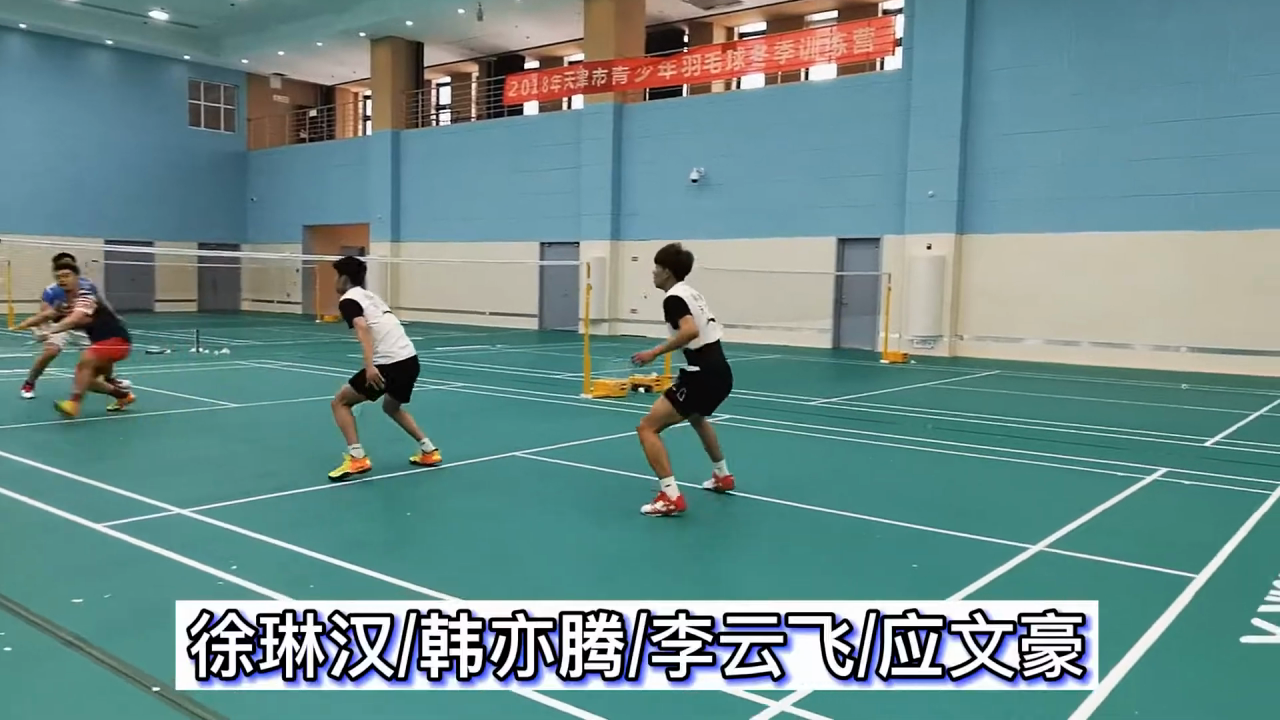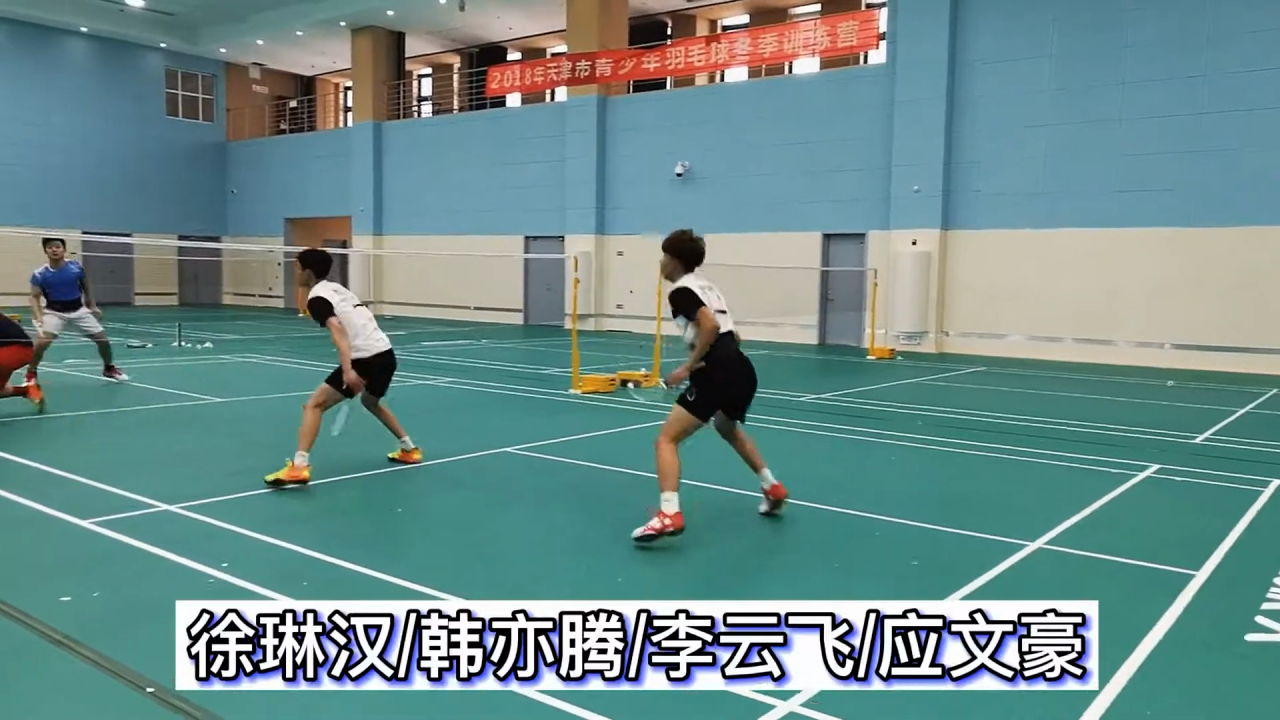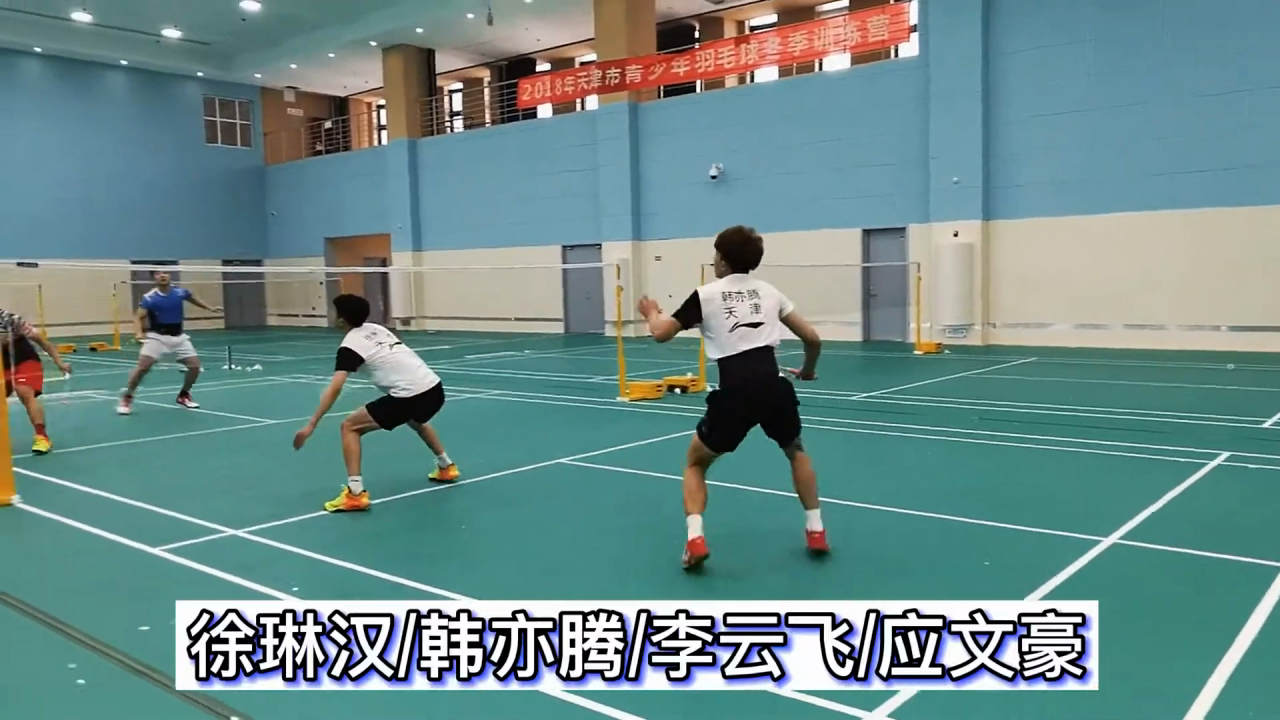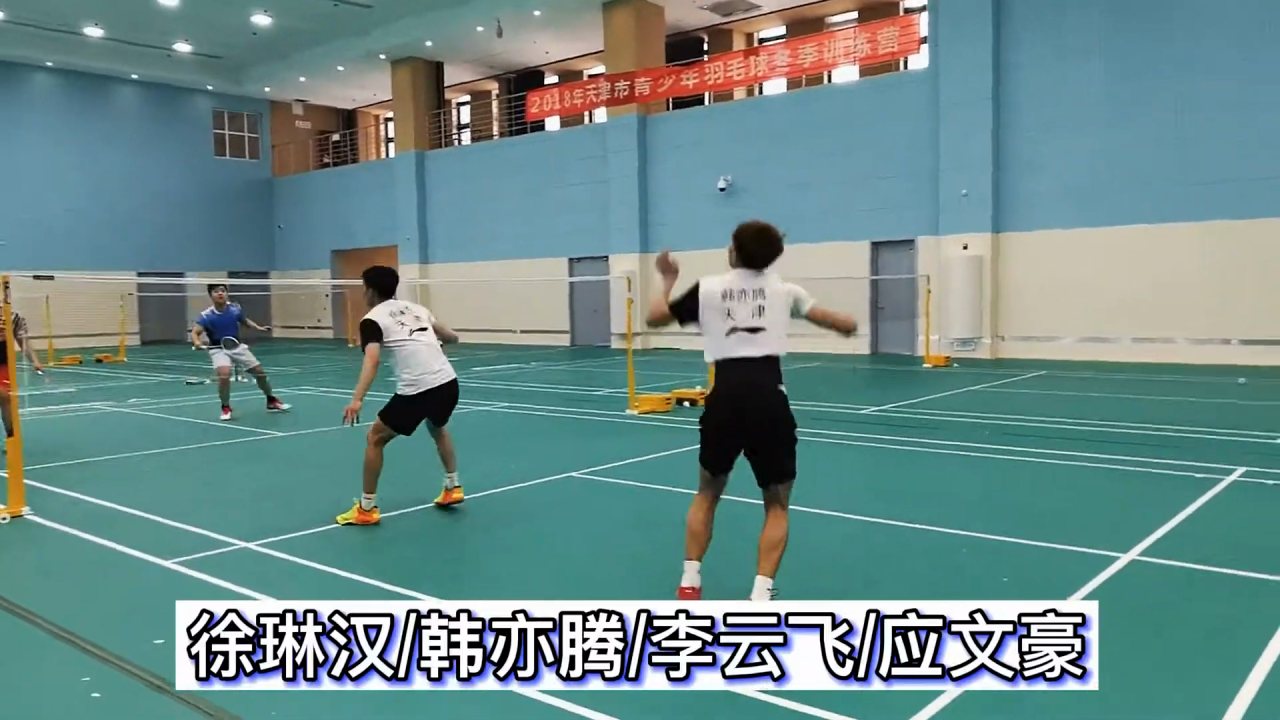
dt=0.3s
person 1, frame 1
left shoulder: (673, 299)
right shoulder: (692, 294)
left elbow: (690, 330)
left wrist: (656, 352)
left hip: (702, 376)
right hip: (721, 373)
left knee: (647, 427)
right knee: (698, 418)
left ankle: (671, 496)
right ankle: (723, 475)
person 1, frame 2
left shoulder: (681, 291)
right shoulder: (705, 285)
left elbow: (711, 325)
left wrist: (687, 367)
left hip: (717, 373)
right hip: (742, 369)
left knee: (666, 439)
right knee: (727, 428)
left ankle: (669, 515)
right ankle: (771, 487)
person 1, frame 3
left shoulder: (705, 295)
right shoulder: (770, 292)
left elbow: (662, 334)
right elbow: (812, 338)
left wrist: (651, 314)
right wrist: (809, 369)
left hip: (733, 392)
right hip: (774, 387)
left knee: (695, 465)
right knee: (796, 453)
left ankle: (695, 539)
right ankle: (815, 531)
person 1, frame 4
left shoulder: (707, 288)
right shoulder: (784, 291)
left elbow: (655, 317)
right elbow: (844, 326)
left wrist: (667, 281)
right wrist: (847, 321)
left hip: (724, 403)
right hip: (770, 404)
left knee: (707, 495)
right knee: (777, 507)
left ankle: (689, 585)
right ankle: (761, 596)
person 2, frame 1
left shoulder: (348, 300)
right shoulder: (369, 296)
left elbow: (362, 329)
left wrist: (369, 366)
left hip: (390, 364)
right hip: (410, 359)
left knee: (339, 402)
right knee: (391, 407)
left ankle: (358, 458)
right ankle: (429, 451)
person 2, frame 2
left shoulder: (317, 299)
right shoulder: (336, 288)
left elbow: (337, 330)
left wrist: (347, 369)
left hip: (366, 358)
right hip: (386, 354)
left knee: (313, 405)
right knee: (371, 402)
left ankle: (299, 467)
right ankle: (409, 449)
person 2, frame 3
left shoulder: (349, 346)
right shoulder: (378, 329)
left elbow: (335, 387)
left wrist: (311, 425)
left hip: (409, 396)
right hip: (434, 389)
left knee: (350, 427)
right knee: (417, 421)
left ankle: (356, 494)
right ankle: (446, 466)
person 2, frame 4
left shoulder: (373, 320)
right shoulder: (416, 308)
left elbow: (372, 360)
right elbow: (453, 338)
left wrist: (357, 399)
left hip: (416, 392)
right hip: (448, 384)
left knee: (375, 440)
right knee: (437, 430)
left ankle: (367, 508)
right ankle: (452, 487)
